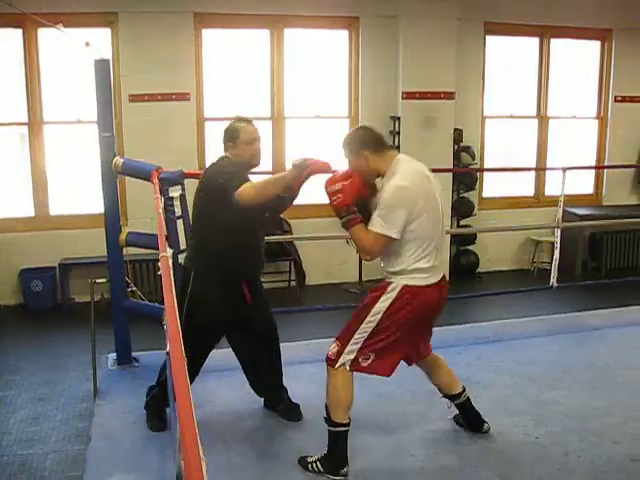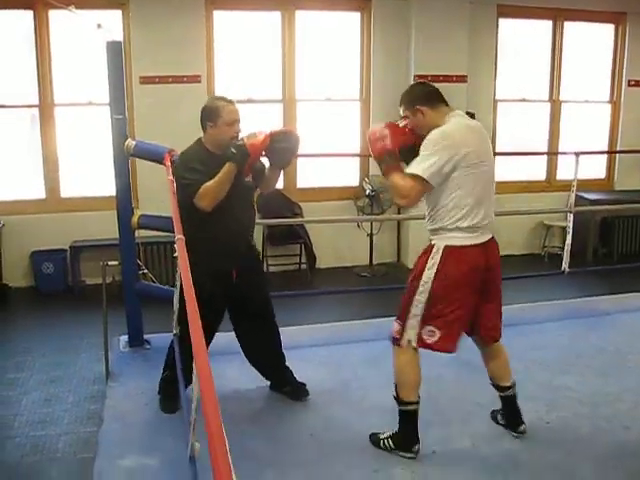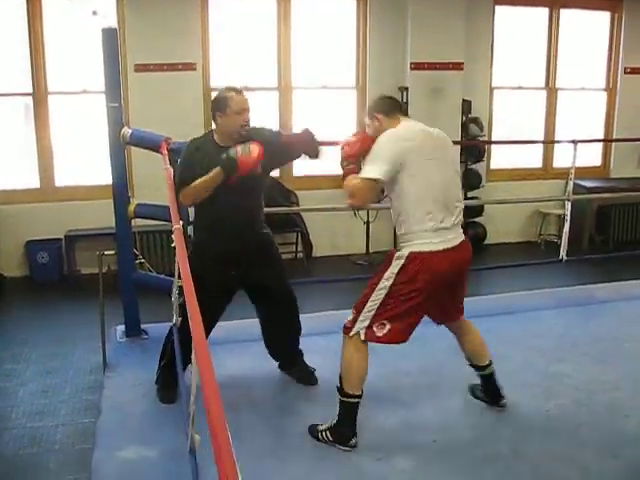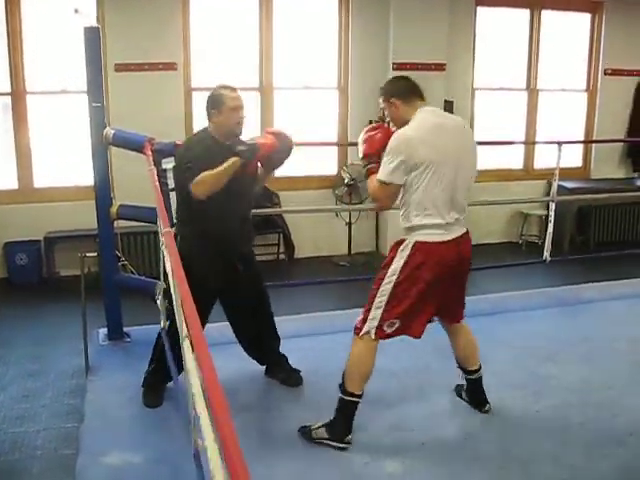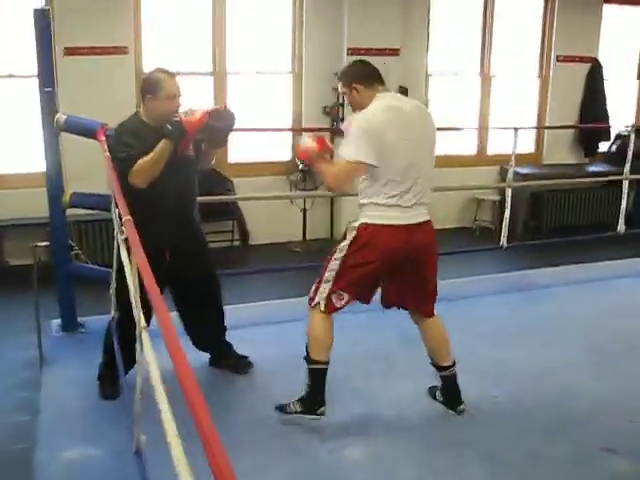
dt=0.7s
person 1, frame 1
left shoulder: (399, 188)
right shoulder: (414, 170)
left elbow: (371, 249)
left wrist: (346, 213)
right wrist: (362, 198)
left hip: (407, 290)
right hip: (433, 284)
left knee: (340, 361)
right knee: (422, 354)
right ankle: (472, 417)
person 1, frame 2
left shoulder: (444, 137)
right shoulder: (476, 130)
left elbow: (406, 194)
left wrist: (387, 160)
left hip: (451, 253)
right hip: (484, 247)
left knee: (406, 340)
right knee: (488, 336)
left ankle: (407, 436)
right ankle: (512, 414)
person 1, frame 3
left shoulder: (392, 141)
right shoulder: (442, 140)
left elbow: (357, 195)
left wrist: (351, 165)
left hip: (422, 258)
right hip: (457, 249)
left knee: (356, 332)
right knee: (454, 318)
left ankle: (344, 429)
right ankle: (492, 389)
person 1, frame 4
left shoulder: (406, 138)
right shoulder: (462, 128)
left elbow: (381, 199)
left wrist: (371, 160)
left hip: (424, 247)
right hip: (458, 241)
left knee: (368, 330)
right knee: (453, 319)
left ankle: (340, 426)
right ankle: (476, 393)
person 1, frame 5
left shoulder: (367, 121)
right shoulder: (420, 112)
left elbow: (338, 181)
left wrist: (316, 157)
left hip: (376, 232)
right hip: (420, 229)
left knee: (322, 304)
right knee: (423, 313)
left ankle: (314, 398)
right ankle: (451, 392)
person 2, frame 1
left shoulder: (240, 175)
right shoulder: (220, 173)
right elbow: (249, 196)
left wrist: (276, 205)
right wrist: (295, 173)
left hip: (242, 278)
right hip: (207, 279)
left knee: (262, 336)
right knee: (191, 345)
left ankle: (276, 396)
right ankle: (157, 402)
person 2, frame 2
left shoulder: (239, 150)
right shoulder: (190, 160)
left elbow: (265, 186)
right elbow: (205, 200)
left wrist: (277, 163)
right wrist: (234, 162)
left hip: (243, 255)
right hip: (205, 262)
left knee: (260, 319)
right knee: (194, 329)
left ankle: (280, 377)
right ankle: (170, 387)
person 2, frame 3
left shoulder: (256, 138)
right shoulder: (198, 150)
left elbow: (292, 144)
right elbow: (186, 197)
left wrist: (305, 142)
right wrist: (223, 169)
left hip: (255, 243)
right hip: (213, 249)
left knee: (281, 304)
right knee: (196, 317)
left ankle: (291, 360)
right ankle: (168, 375)
person 2, frame 4
left shoulder: (237, 146)
right shoulder: (195, 147)
left elbow: (249, 188)
right elbow: (200, 189)
left wrist: (267, 166)
right wrist: (237, 159)
left hip: (235, 247)
right hip: (198, 250)
left knee: (255, 308)
left ankle: (275, 363)
right ankle: (156, 380)
person 2, frame 5
left shoulder: (180, 122)
right shoulder: (128, 133)
left elbow: (202, 162)
right elbow: (139, 178)
left wrist: (215, 137)
right wrist: (170, 138)
left hip: (185, 232)
right hip: (144, 238)
left knee: (204, 293)
right knee: (132, 307)
left ankle: (220, 352)
right ankle: (111, 372)
